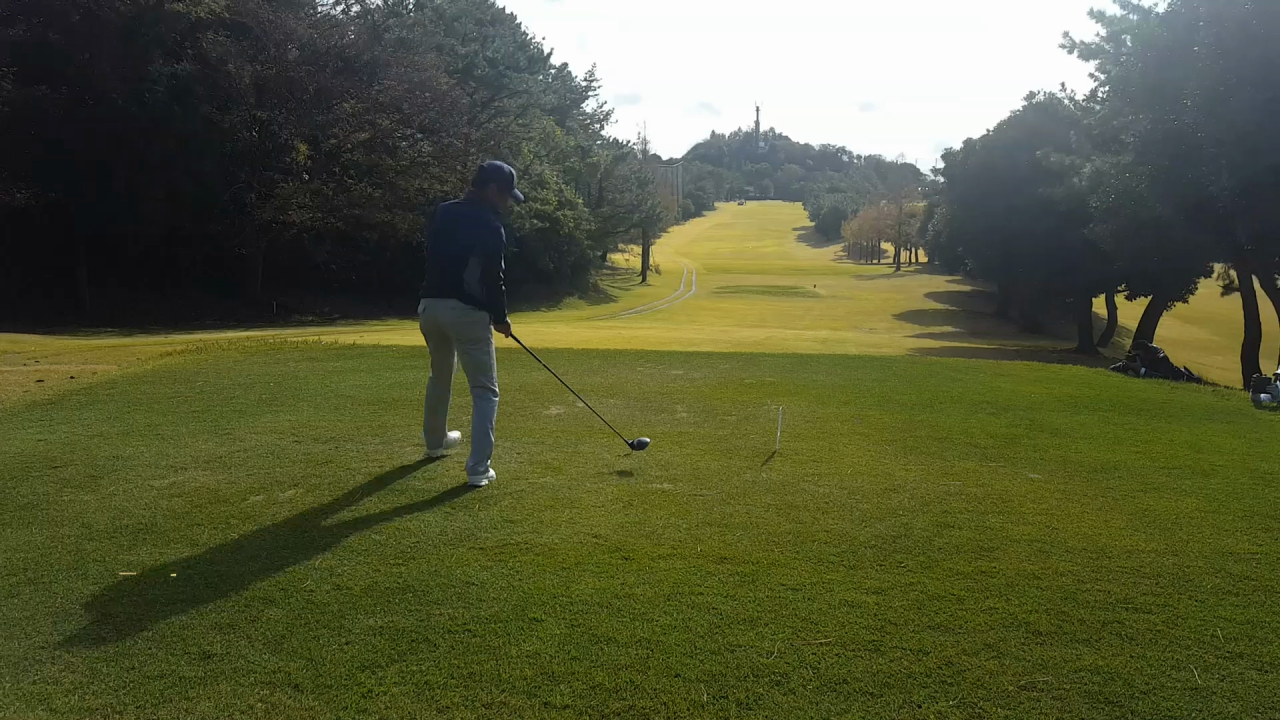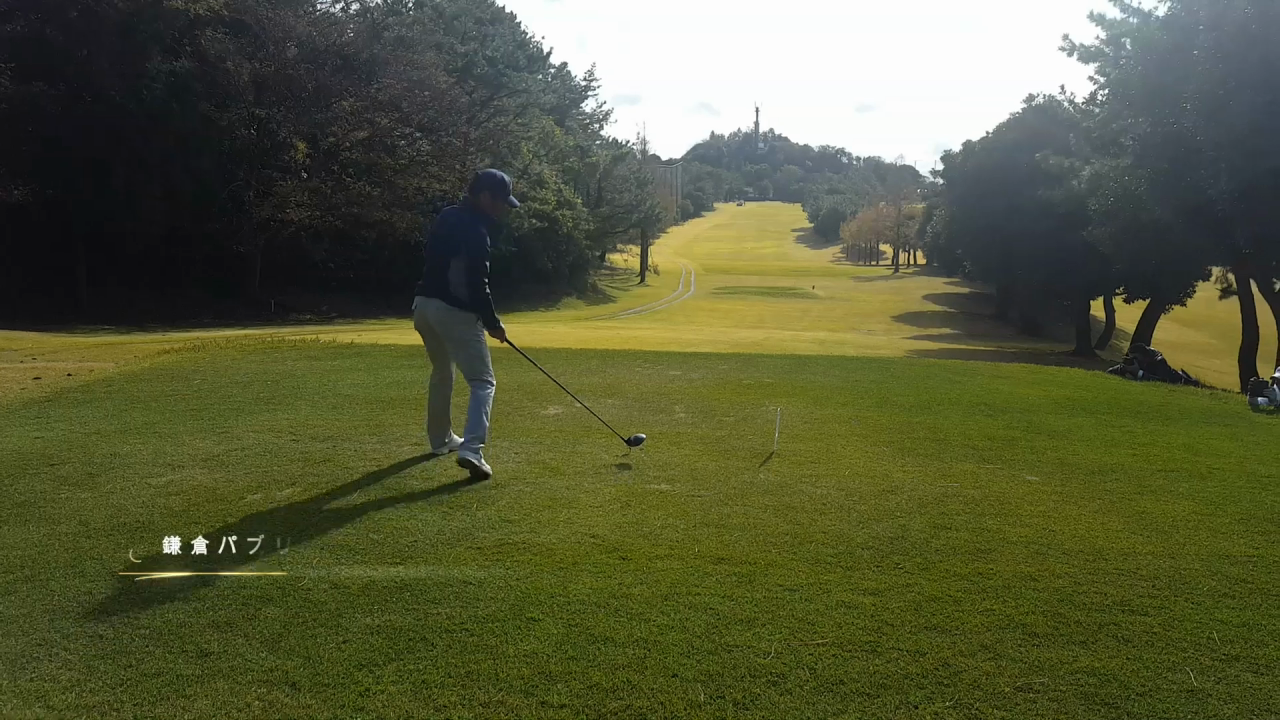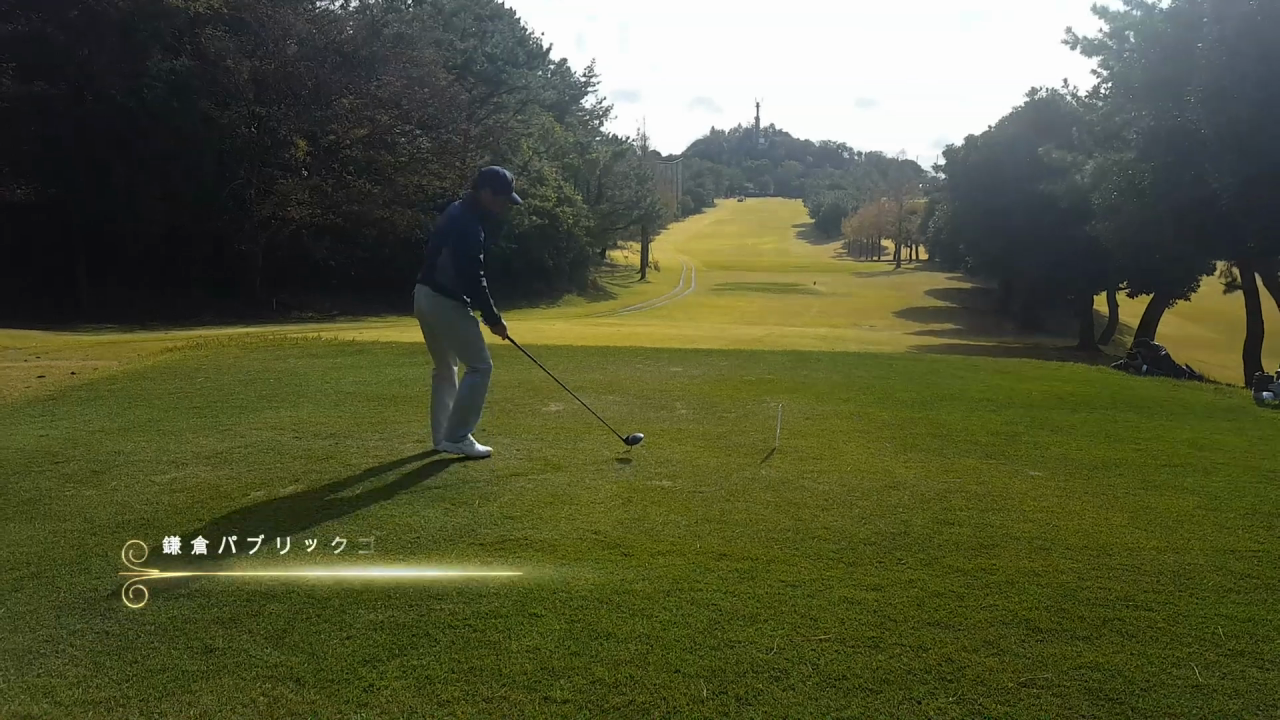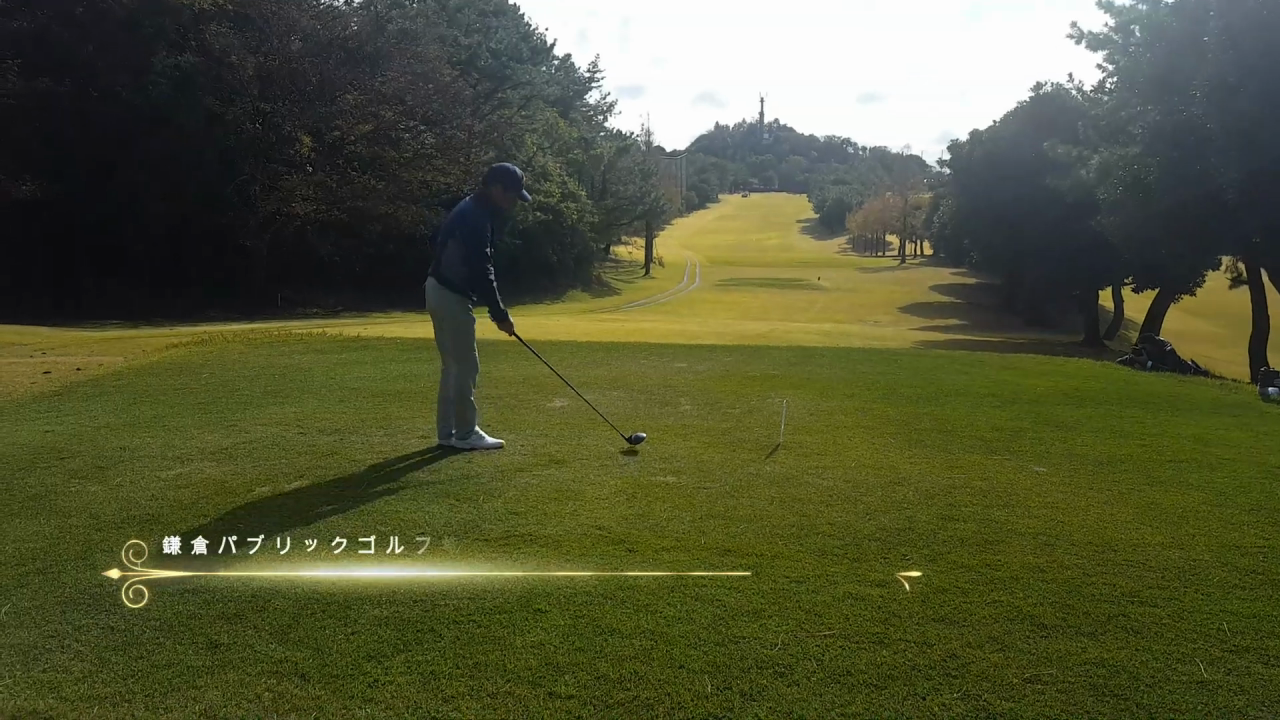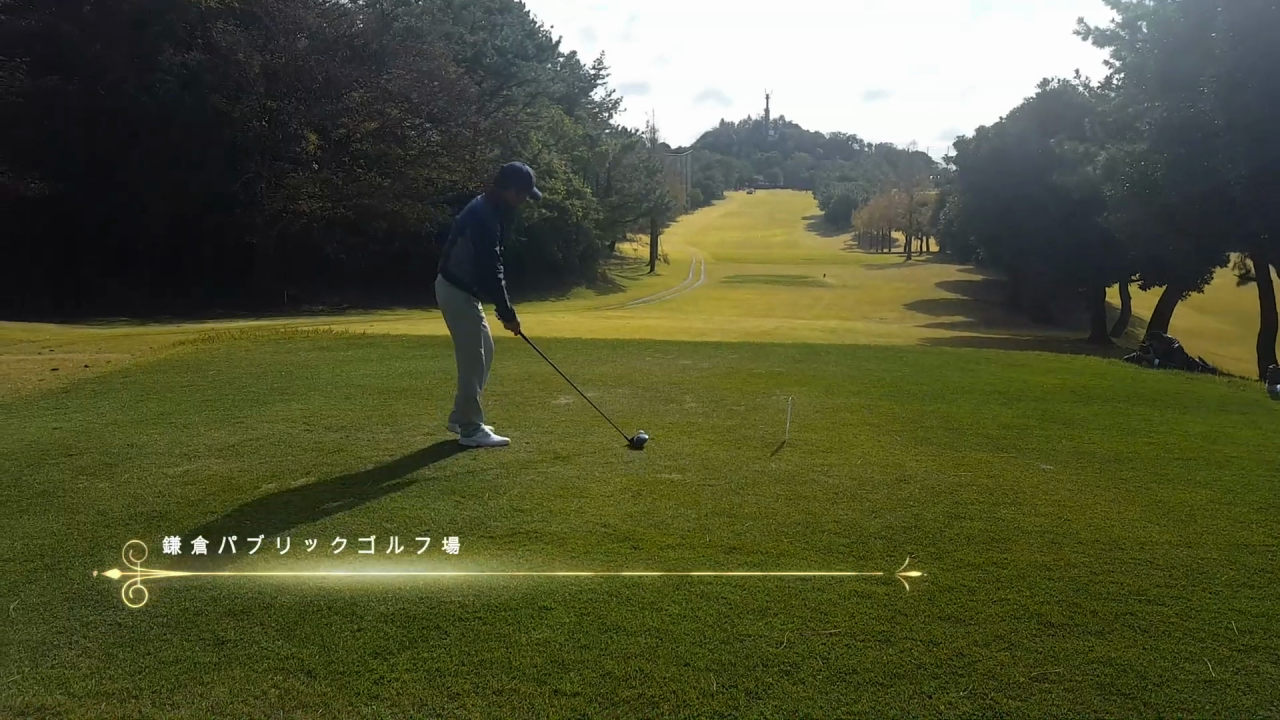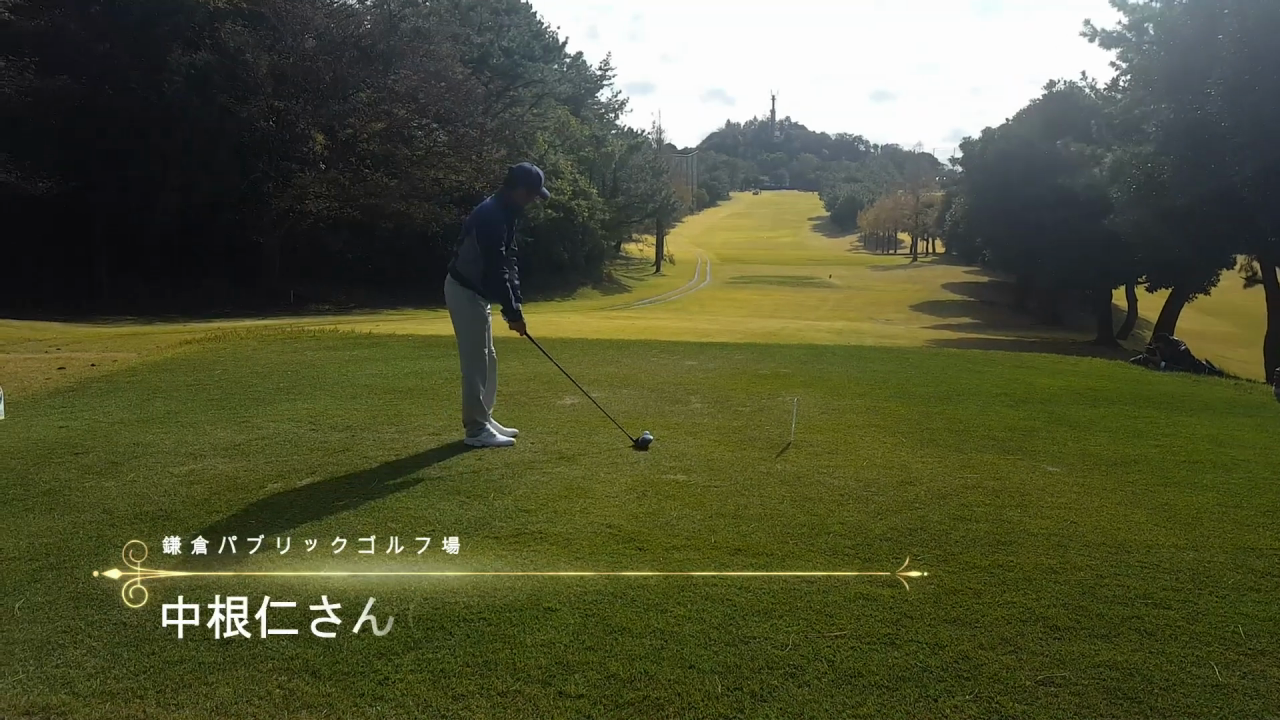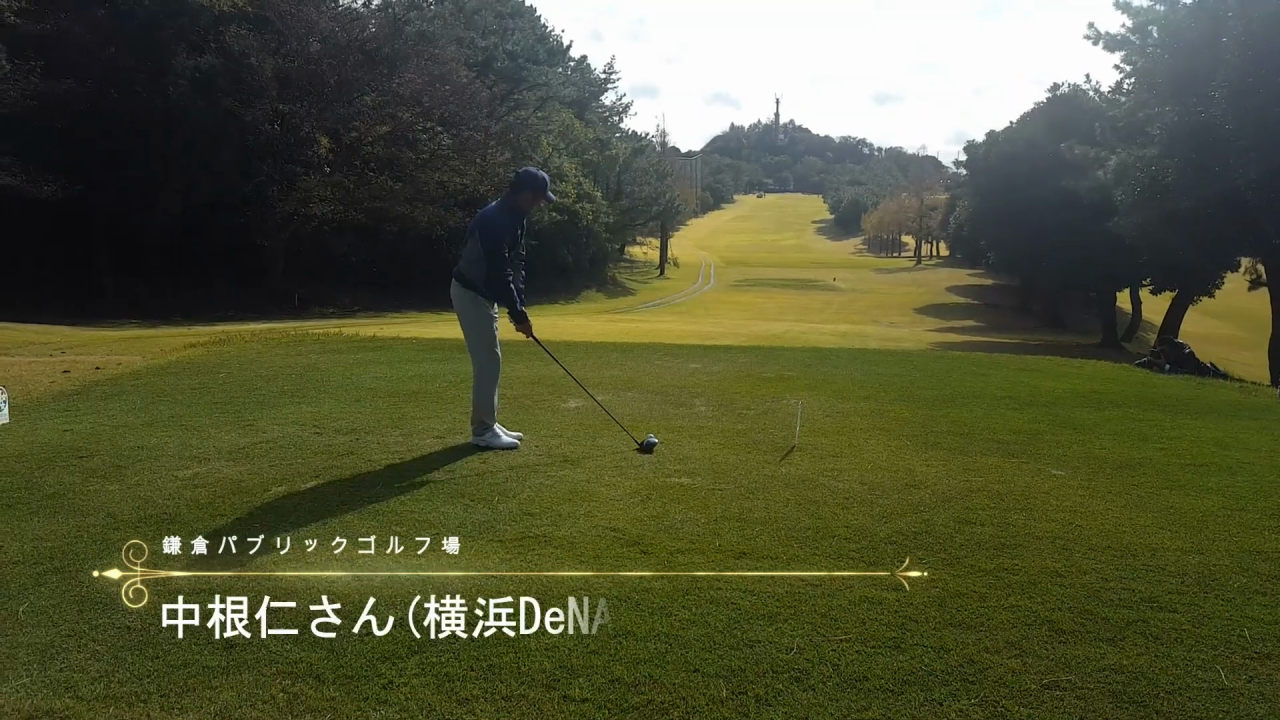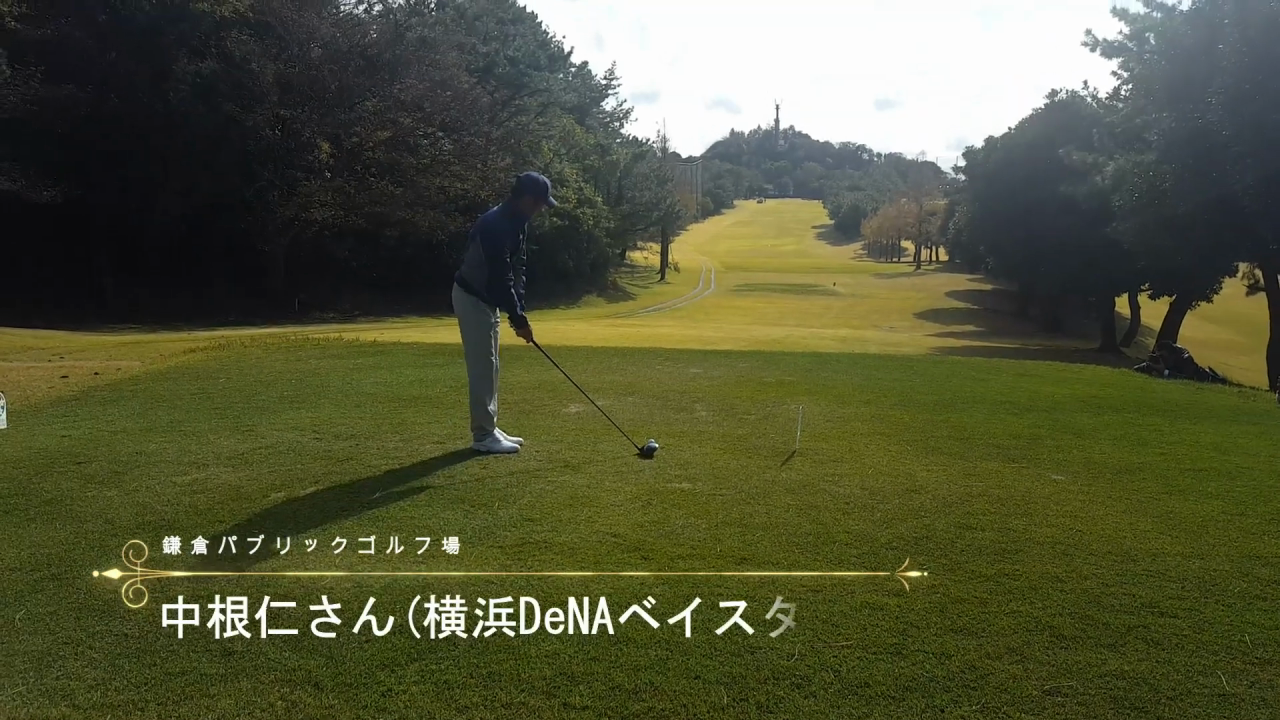
dt=0.2s
person 1, frame 1
left shoulder: (443, 213)
right shoulder: (490, 228)
left elbow: (435, 259)
right elbow: (493, 279)
right wrist: (500, 317)
left hip: (431, 305)
right hip: (467, 311)
left knee: (439, 374)
right knee: (484, 390)
left ankle: (436, 441)
right ankle: (478, 467)
person 1, frame 2
left shoulder: (447, 218)
right shoulder: (475, 232)
right elbow: (477, 283)
right wrist: (492, 322)
left hip: (425, 304)
right hip: (454, 311)
left knee: (441, 375)
right knee: (482, 382)
left ankle: (440, 440)
right ankle: (472, 450)
person 1, frame 3
left shoulder: (459, 213)
right shoulder: (467, 225)
right elbow: (473, 277)
left wrist: (488, 313)
right wrist: (493, 318)
left hip: (426, 296)
right hip: (445, 301)
left knee: (444, 369)
right knee: (479, 367)
left ankle: (443, 436)
right ankle: (458, 435)
person 1, frame 4
left shoulder: (474, 210)
right shoulder: (475, 219)
left elbow: (477, 267)
right elbow: (481, 272)
left wrist: (496, 310)
right wrist: (500, 314)
left hip: (442, 290)
right hip: (451, 295)
left knee: (454, 364)
right knee: (466, 366)
left ankle: (448, 431)
right ankle: (465, 433)
person 1, frame 5
left shoulder: (489, 210)
right shoulder: (484, 217)
left elbow: (490, 266)
right elbow: (489, 270)
left wrist: (504, 308)
right wrist: (507, 313)
left hip: (461, 288)
right hip: (457, 291)
left knee: (483, 352)
right knee: (472, 360)
left ankle: (462, 417)
right ankle: (470, 429)
person 1, frame 6
left shoulder: (504, 213)
right shoulder: (491, 217)
left elbow: (508, 262)
right elbow: (496, 269)
left wrist: (515, 302)
right wrist: (512, 312)
left hip: (476, 290)
right hip: (465, 290)
left knee: (486, 359)
right knee: (476, 360)
left ankle: (483, 419)
right ankle: (476, 429)
person 1, frame 7
left shoulder: (514, 218)
right shoulder: (493, 220)
left elbow: (515, 264)
right elbow: (499, 272)
left wrist: (519, 306)
right wrist: (517, 313)
left hip: (485, 293)
right hip: (470, 292)
left knee: (491, 359)
right knee: (487, 359)
left ankle: (489, 423)
right ankle: (483, 429)
person 1, frame 8
left shoulder: (516, 223)
right shoulder: (495, 225)
left elbow: (516, 269)
right elbow: (500, 276)
left wrist: (519, 310)
right wrist: (517, 318)
left hip: (486, 299)
right hip: (472, 297)
left knee: (490, 365)
right knee: (483, 365)
left ankle: (489, 429)
right ankle: (483, 434)
